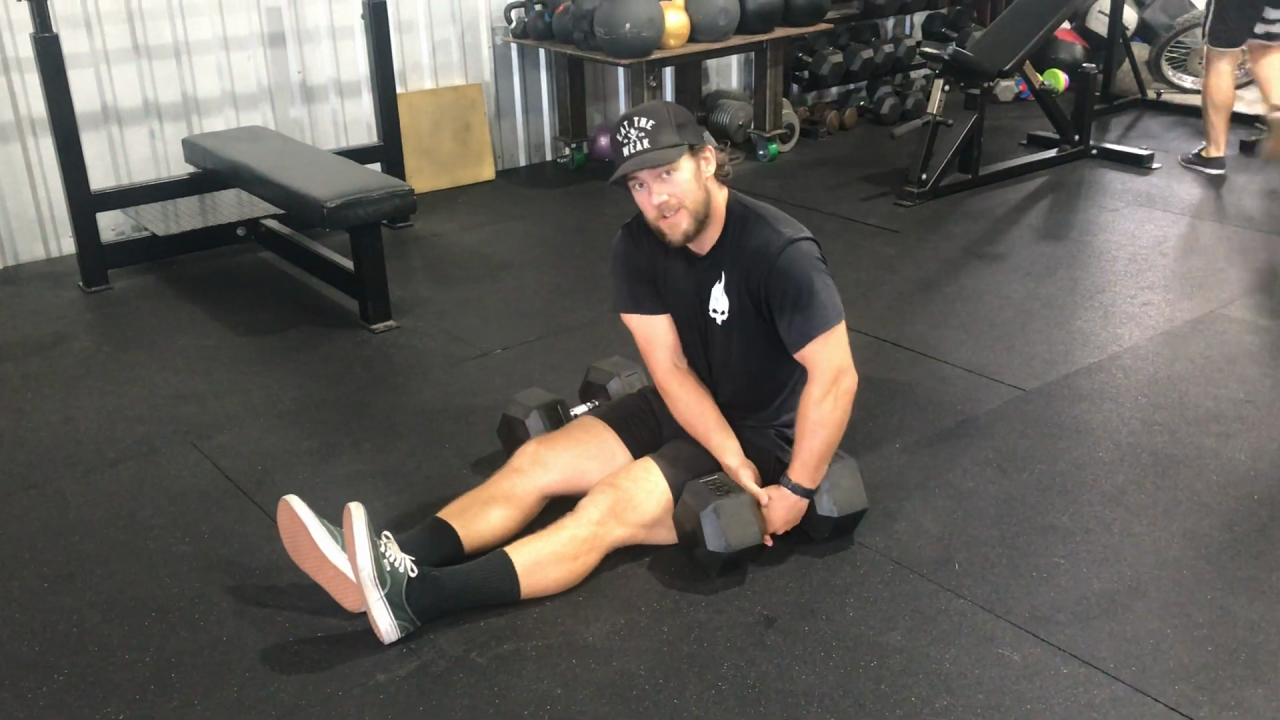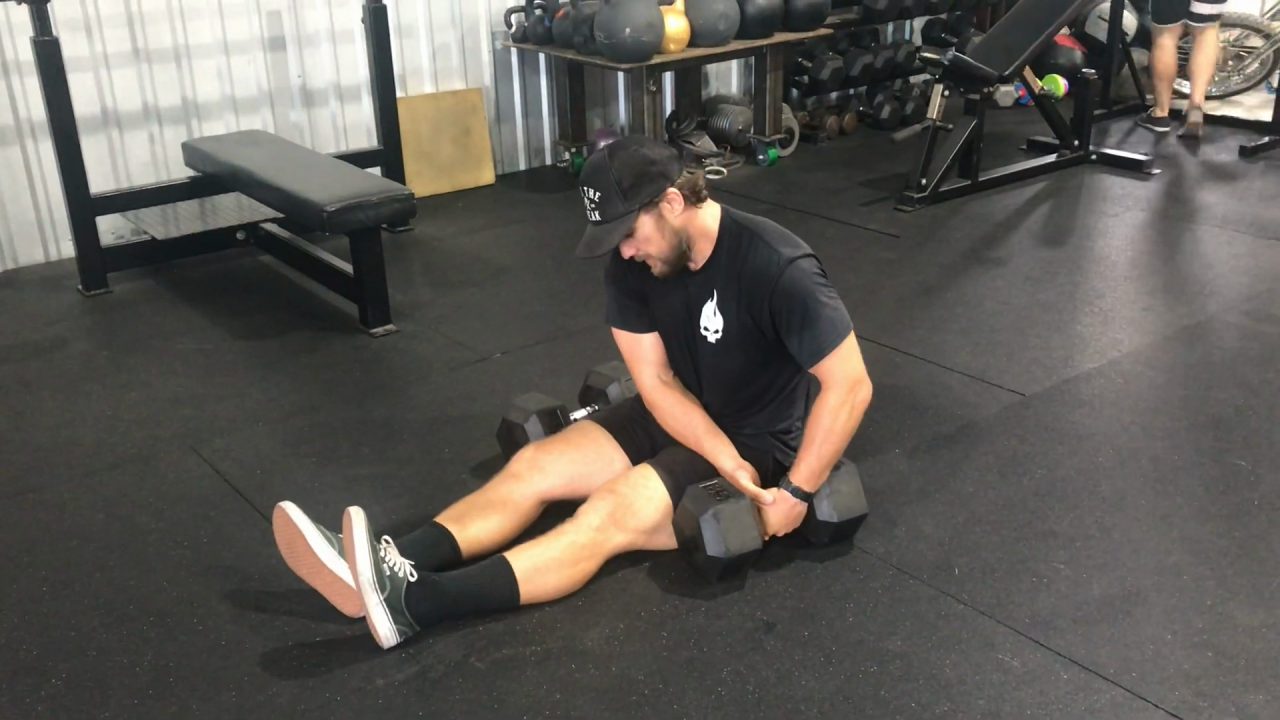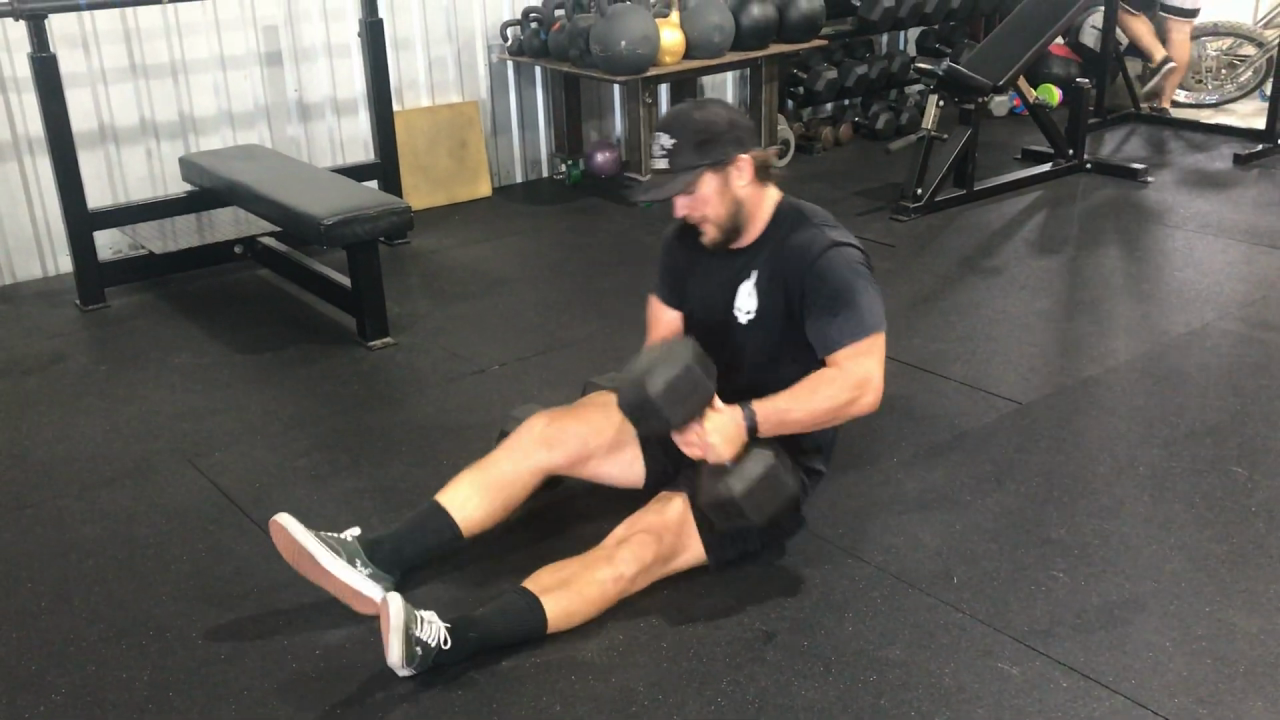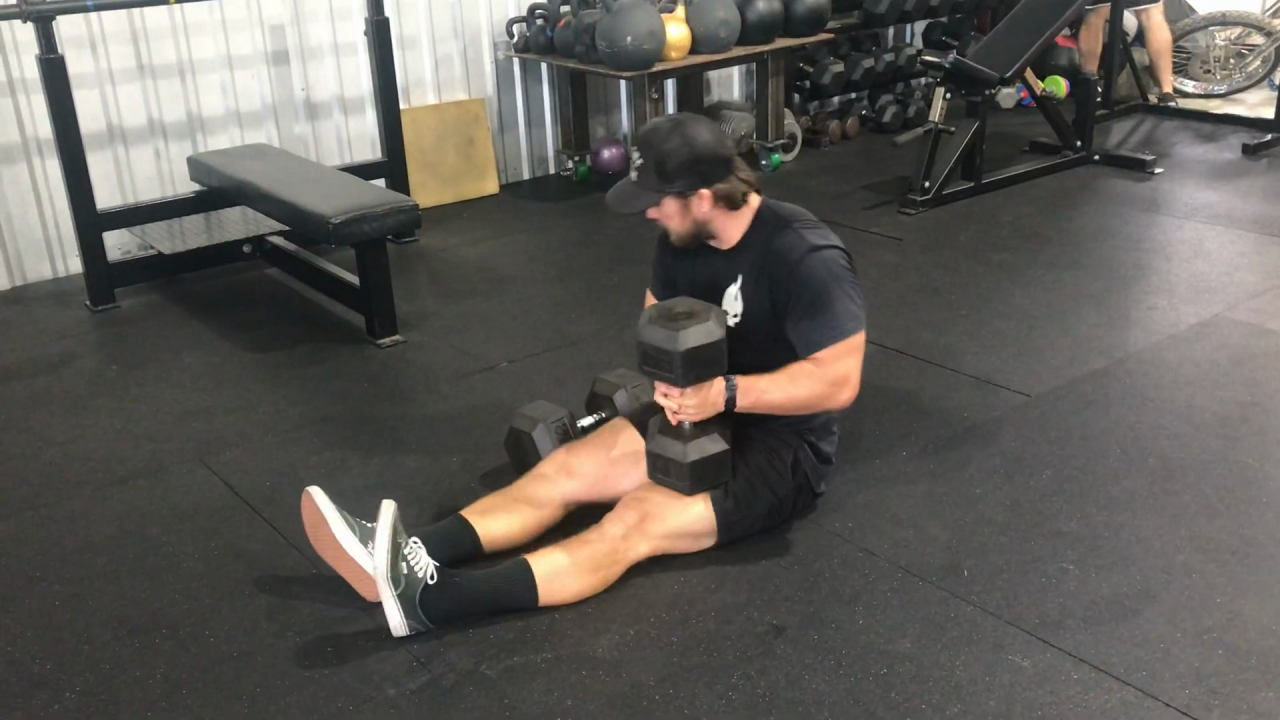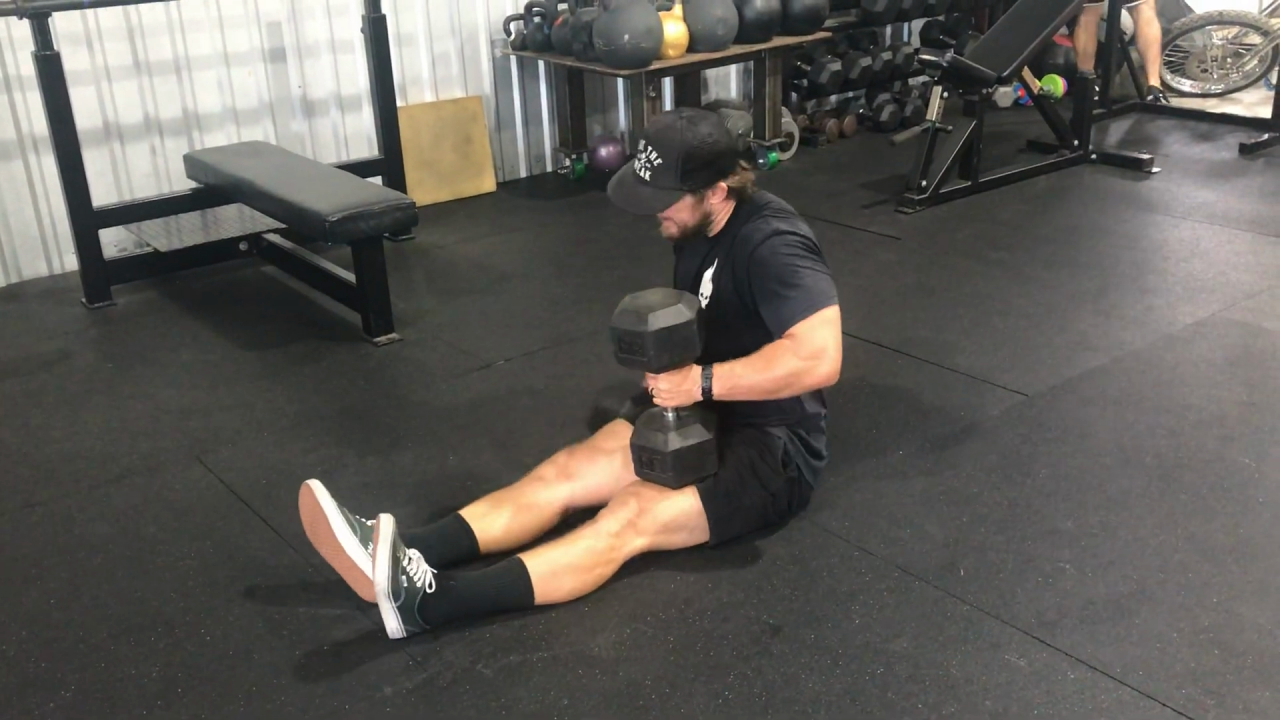
dt=1s
person 1, frame 1
left shoulder: (780, 252)
right shoulder: (636, 247)
left elbow: (834, 378)
right elbow: (671, 370)
left wrist: (796, 491)
right wrist: (732, 464)
left hip: (759, 434)
right hip: (678, 410)
left knee: (610, 508)
right knee: (536, 460)
left ankle: (413, 599)
right ankle: (393, 564)
person 1, frame 2
left shoulder: (777, 268)
right shoulder: (633, 264)
left elbow: (849, 386)
right elbow: (658, 382)
left wrist: (794, 493)
right wrist: (727, 463)
left hip: (758, 440)
right hip: (679, 417)
left knee: (610, 513)
right knee: (533, 465)
left ankle: (413, 602)
right ankle: (389, 569)
person 1, frame 3
left shoulder: (821, 256)
right shoulder: (692, 236)
left elbow: (860, 385)
right elbow: (665, 344)
left wrist: (744, 421)
right wrist: (695, 407)
right hip: (697, 418)
left knee: (641, 544)
right knee: (544, 435)
left ankle: (446, 642)
right ankle: (380, 560)
person 1, frame 4
left shoulder: (807, 258)
right shoulder: (685, 237)
left elbow: (838, 382)
left wrist: (727, 392)
right wrist: (673, 378)
left hip: (781, 449)
right hip: (701, 414)
left knee: (638, 521)
right knee: (563, 470)
left ankle: (431, 598)
right ankle: (411, 558)
person 1, frame 5
left shoulder: (772, 244)
right shoulder: (695, 224)
left elbow: (819, 359)
left wrist: (703, 381)
right wrist: (664, 378)
left hip: (772, 445)
right hip: (699, 412)
left knee: (631, 516)
right knee: (563, 472)
left ankle: (428, 599)
right ankle: (406, 558)
